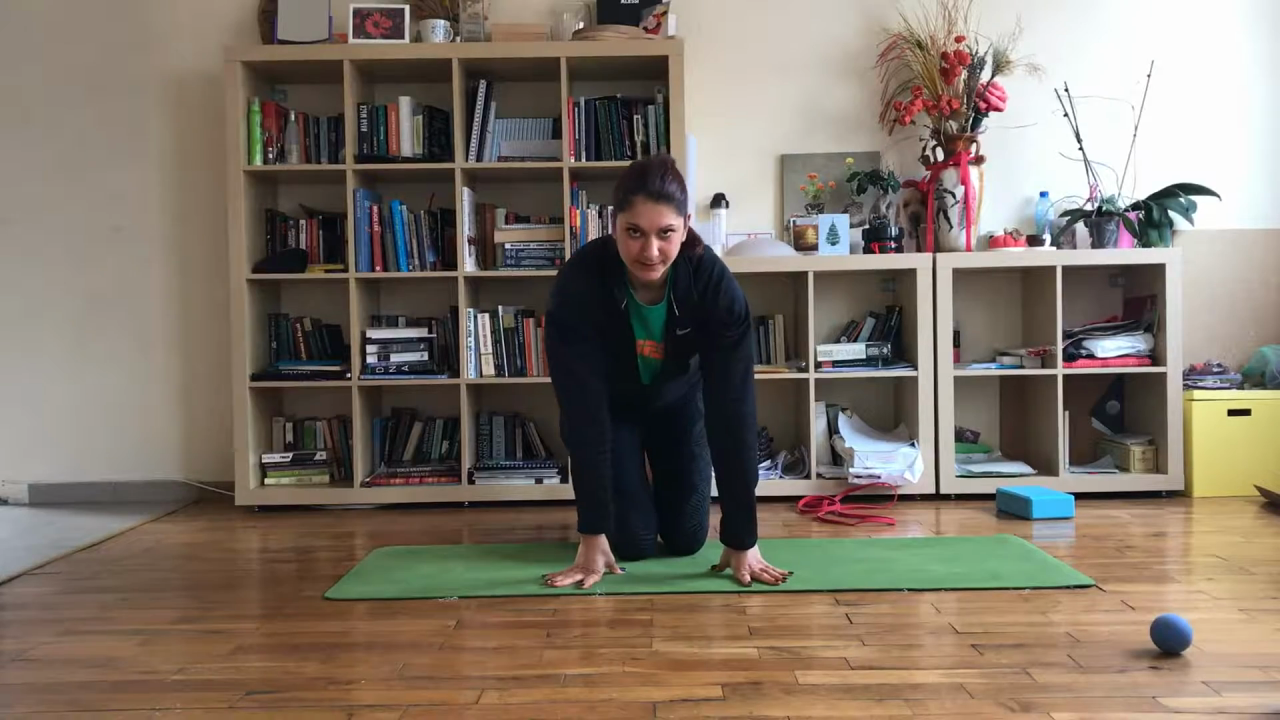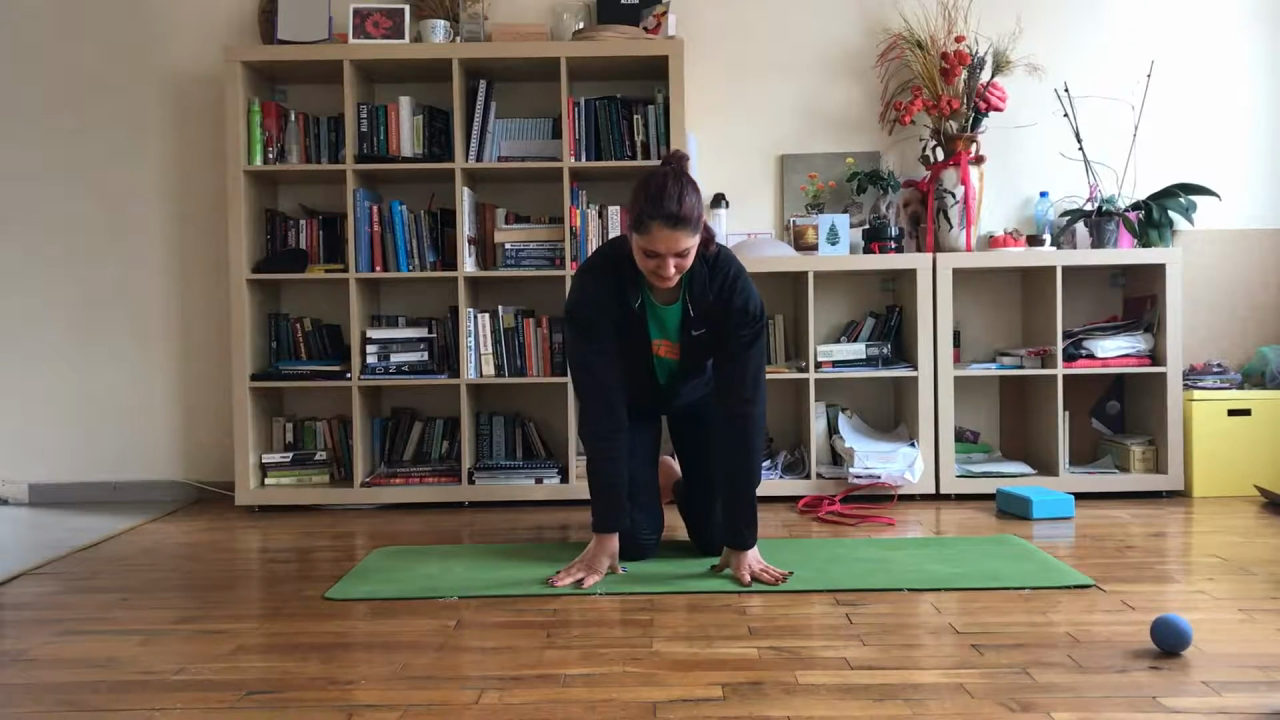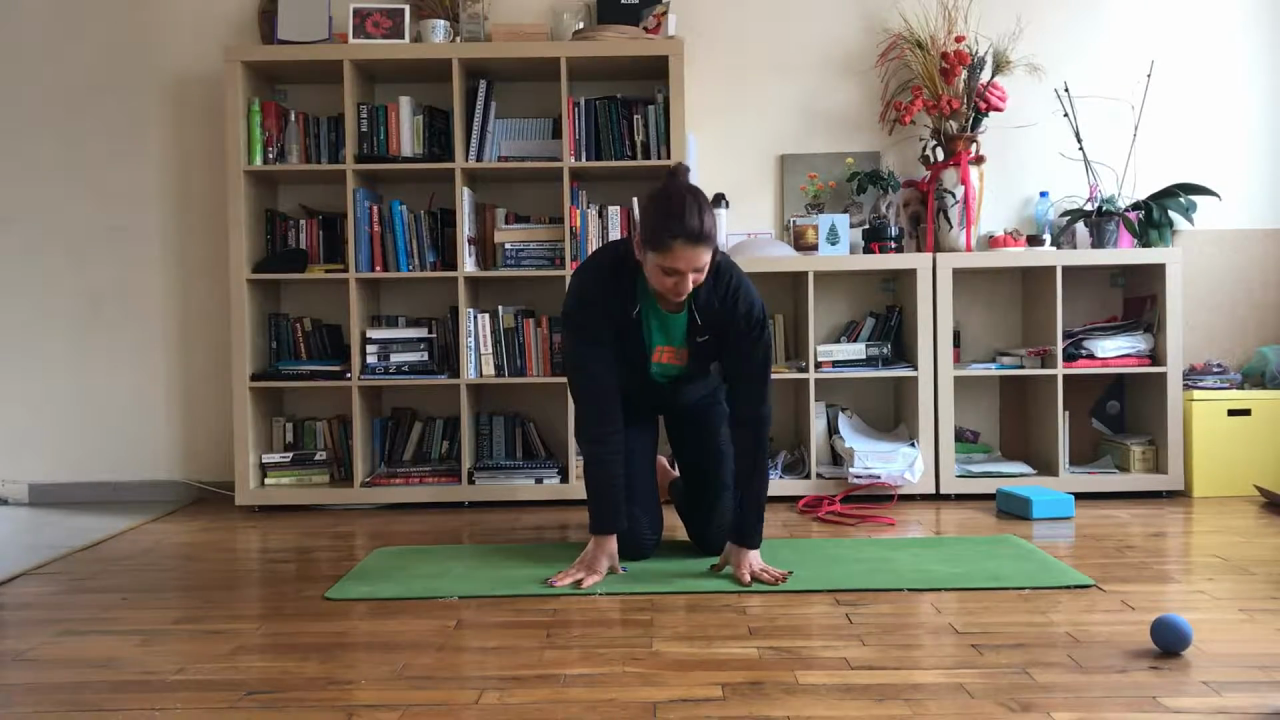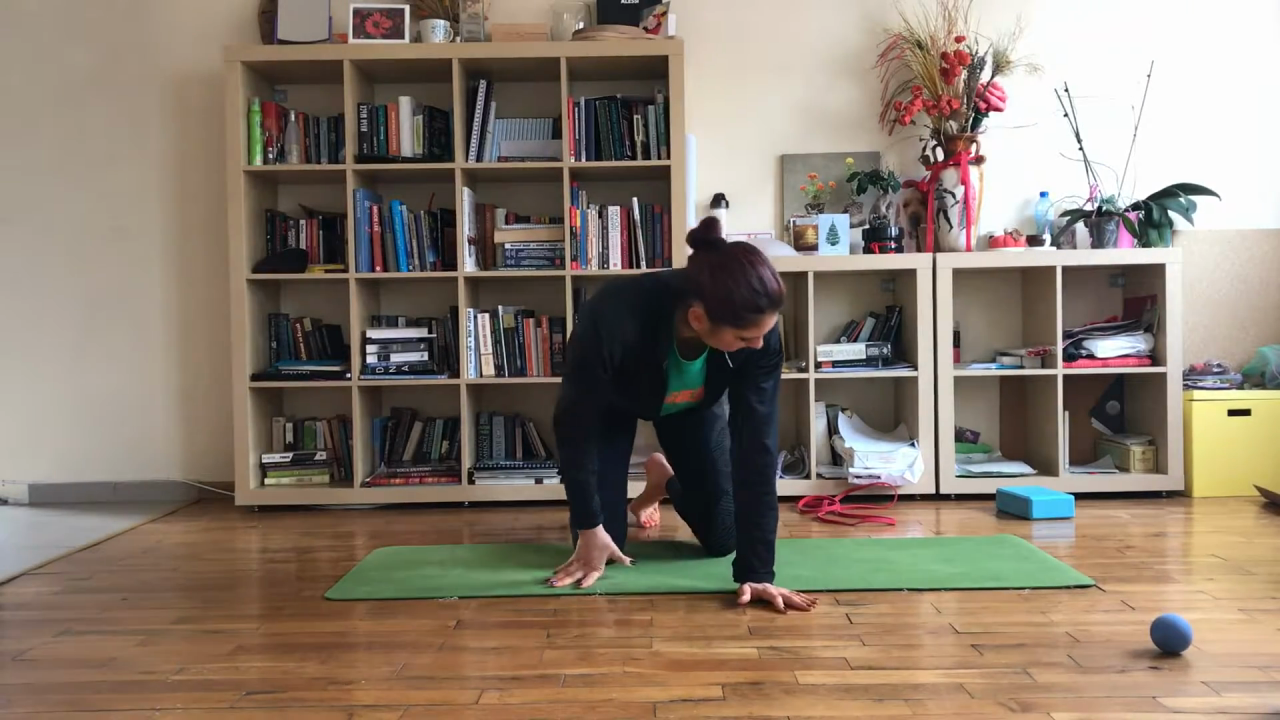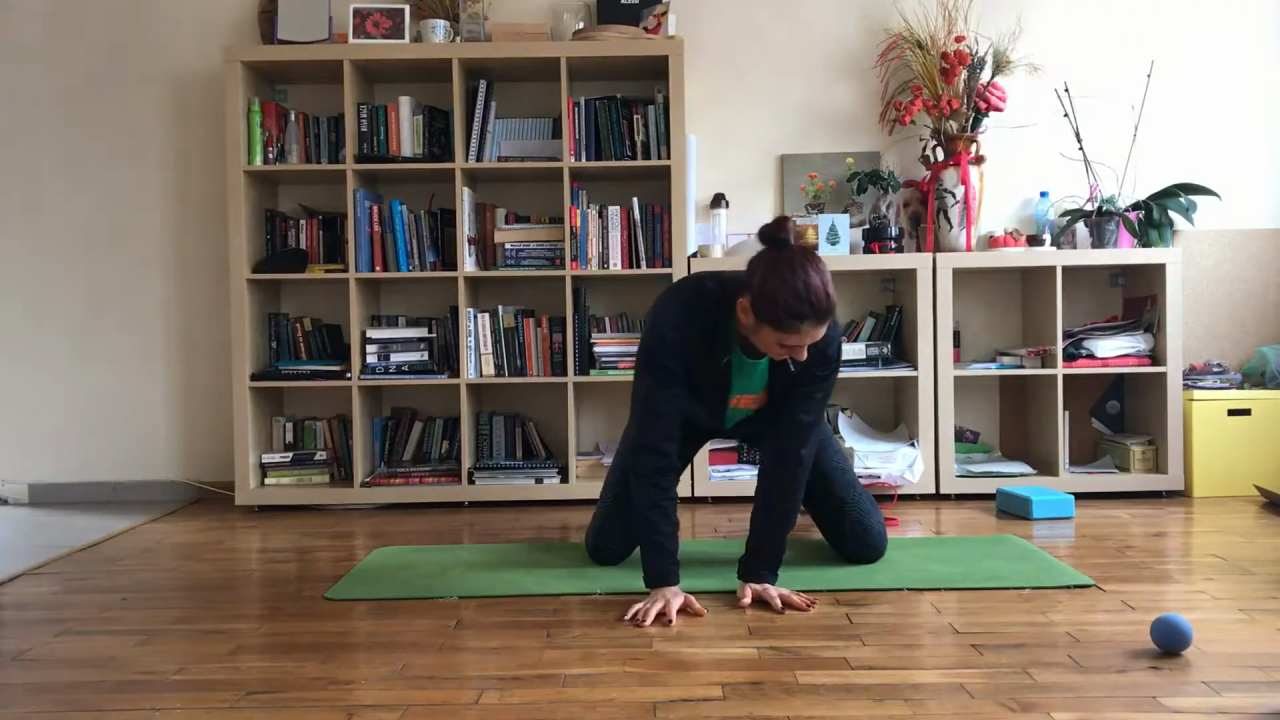
dt=1s
person 1, frame 1
left shoulder: (713, 282)
right shoulder: (579, 281)
left elbow: (732, 405)
right elbow: (582, 410)
left wrist: (742, 540)
right wrist: (592, 536)
left hip: (677, 396)
right hip: (610, 401)
left knee: (686, 538)
right knee: (633, 541)
left ankle: (659, 483)
right ankle: (632, 484)
person 1, frame 2
left shoulder: (729, 281)
right shoulder: (597, 281)
left elbow: (742, 406)
right elbow: (601, 409)
left wrist: (742, 539)
right wrist: (604, 533)
left hip: (700, 391)
right hip: (630, 394)
left knee: (715, 536)
right knee: (636, 541)
left ankle: (682, 482)
right ankle: (653, 479)
person 1, frame 3
left shoulder: (733, 291)
right shoulder: (595, 284)
left elbow: (751, 410)
right elbow: (596, 412)
left wrist: (746, 537)
right wrist: (603, 534)
left hip: (699, 393)
right hip: (627, 395)
left knee: (716, 536)
right knee: (635, 541)
left ankle: (674, 483)
right ankle: (651, 482)
person 1, frame 4
left shoulder: (757, 331)
right shoulder: (614, 318)
left elbow: (755, 442)
right elbow: (573, 424)
left wrist: (756, 572)
right wrist: (589, 526)
left hip: (691, 405)
right hip: (612, 401)
left knee: (723, 536)
right knee: (601, 546)
left ankle: (667, 480)
person 1, frame 5
left shoulder: (820, 337)
right shoulder: (681, 315)
left elbow: (792, 448)
right elbow: (655, 448)
left wrist: (759, 571)
right wrist: (664, 580)
left hip: (775, 413)
right hip: (690, 411)
left knee: (867, 542)
right knee: (605, 547)
